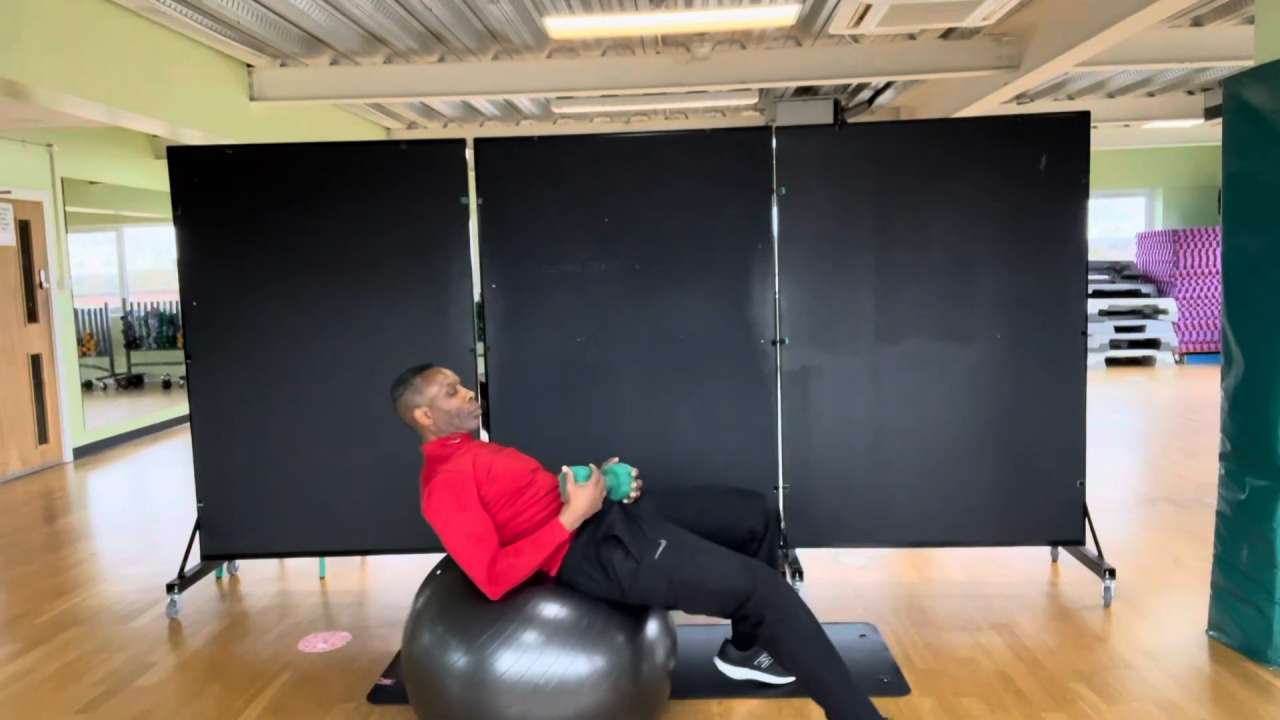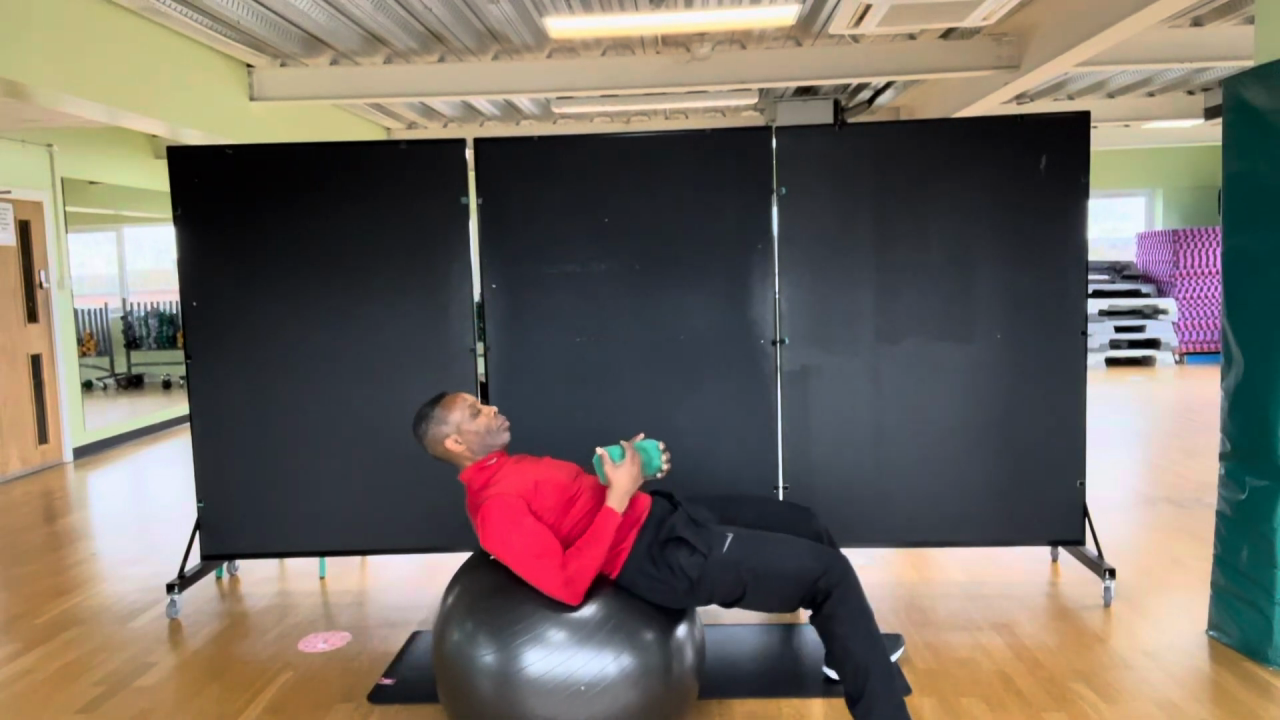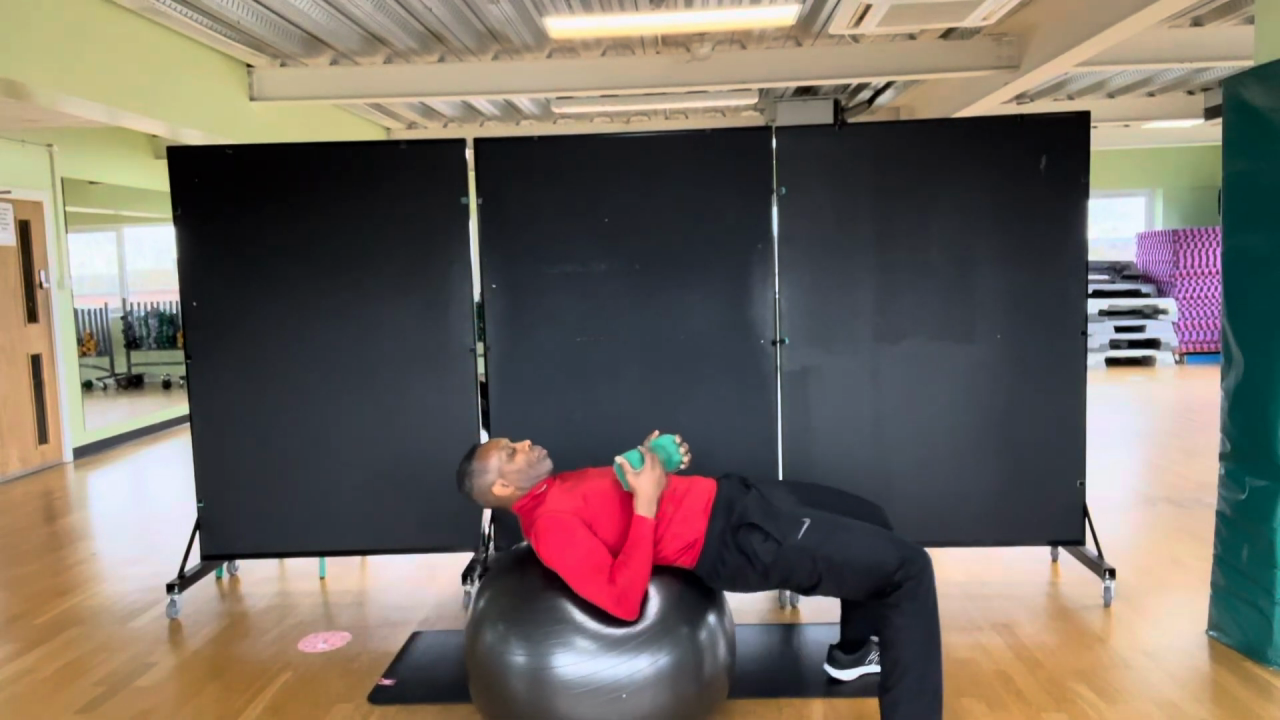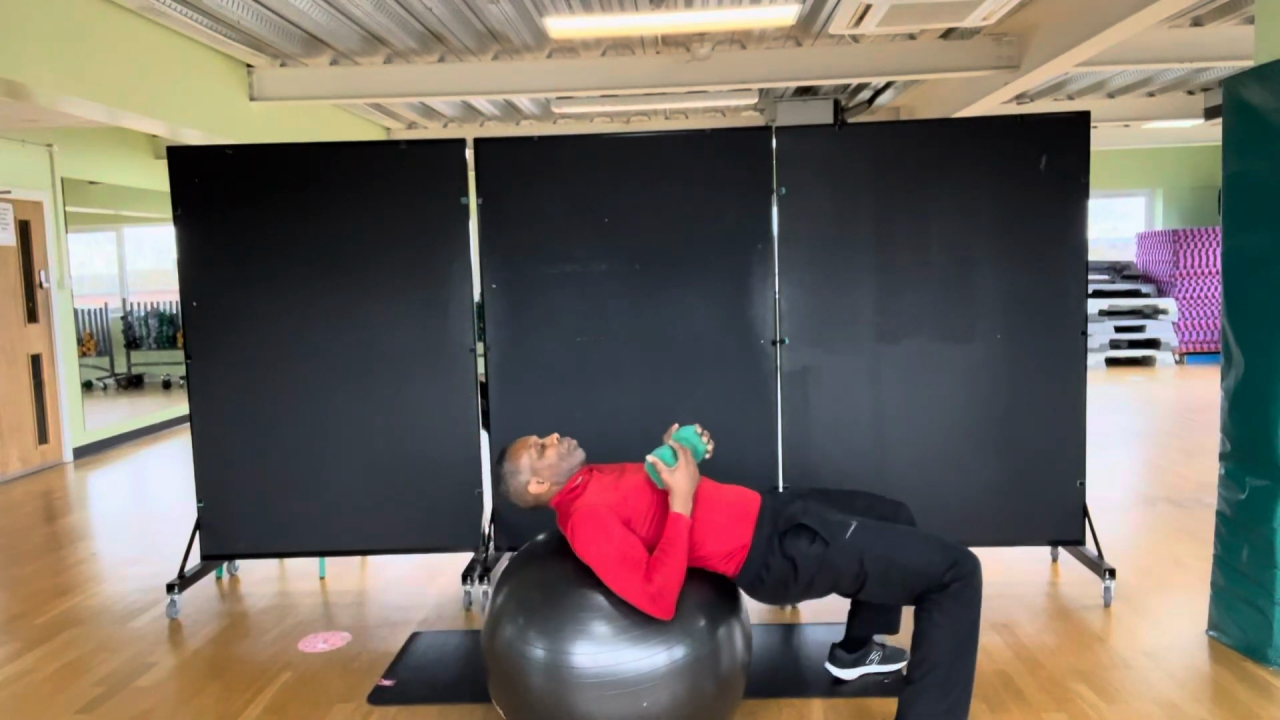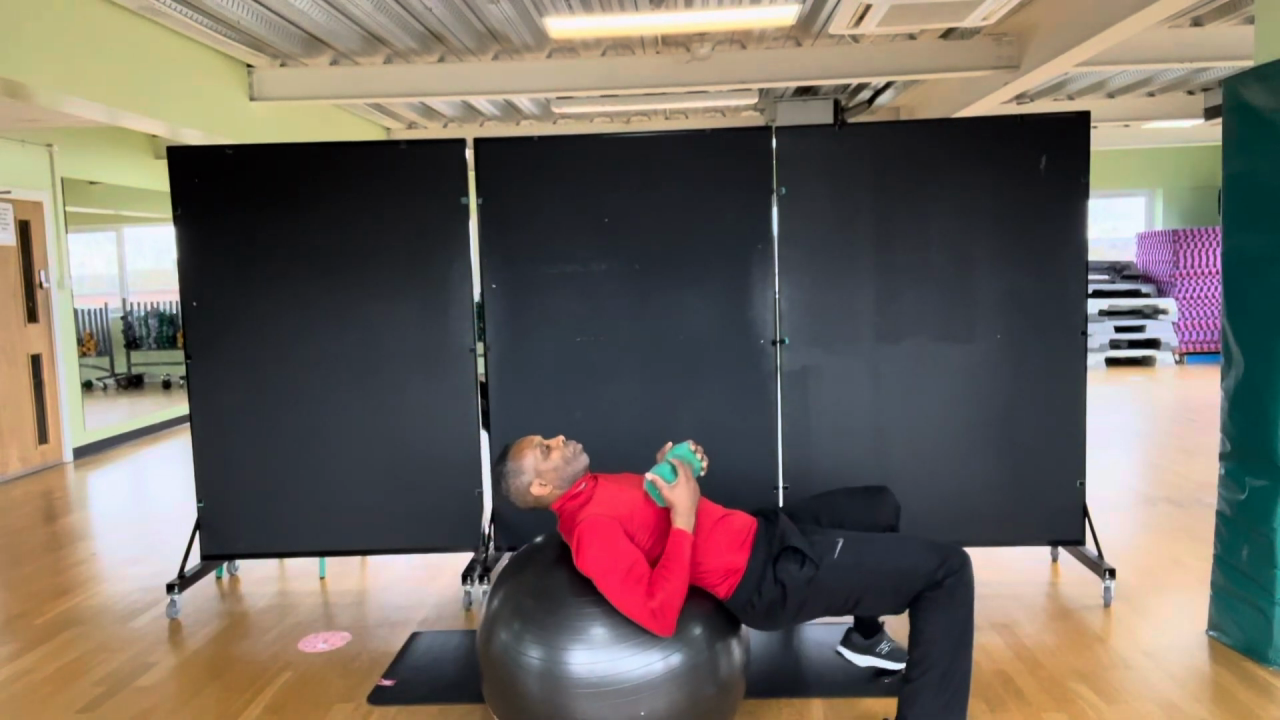
dt=0.4s
person 1, frame 1
left shoulder: (471, 453)
right shoulder: (446, 484)
right elbow: (494, 579)
left wrist: (605, 486)
right wrist: (574, 514)
left hip: (613, 516)
right hip: (599, 551)
left knee: (757, 513)
right knee: (762, 587)
left ankle: (744, 649)
person 1, frame 2
left shoulder: (503, 469)
right shoulder: (495, 507)
right elbow: (569, 584)
left wrist: (627, 466)
right wrist: (621, 493)
left hip: (667, 516)
right hip: (666, 551)
left knee: (804, 524)
right knee: (830, 571)
left ankle: (851, 648)
person 1, frame 3
left shoulder: (551, 489)
right shoulder: (550, 523)
right elbow: (623, 600)
left wrist: (656, 463)
right wrist: (647, 501)
left hip: (736, 499)
right hip: (743, 537)
left knee: (872, 525)
right knee: (908, 568)
left ankle: (853, 650)
person 1, frame 4
left shoulder: (589, 480)
right shoulder: (586, 517)
right elbow: (659, 598)
left wrist: (677, 456)
right wrist: (681, 496)
left hip: (770, 515)
right hip: (776, 554)
left knee: (895, 519)
right knee: (956, 570)
left ankle: (855, 650)
person 1, frame 5
left shoulder: (588, 491)
right shoulder: (591, 529)
right elbow: (660, 614)
left wrist: (672, 474)
right wrist: (683, 512)
left hip: (763, 535)
right hip: (770, 576)
left knee: (879, 504)
right knee: (947, 568)
left ankle: (863, 638)
